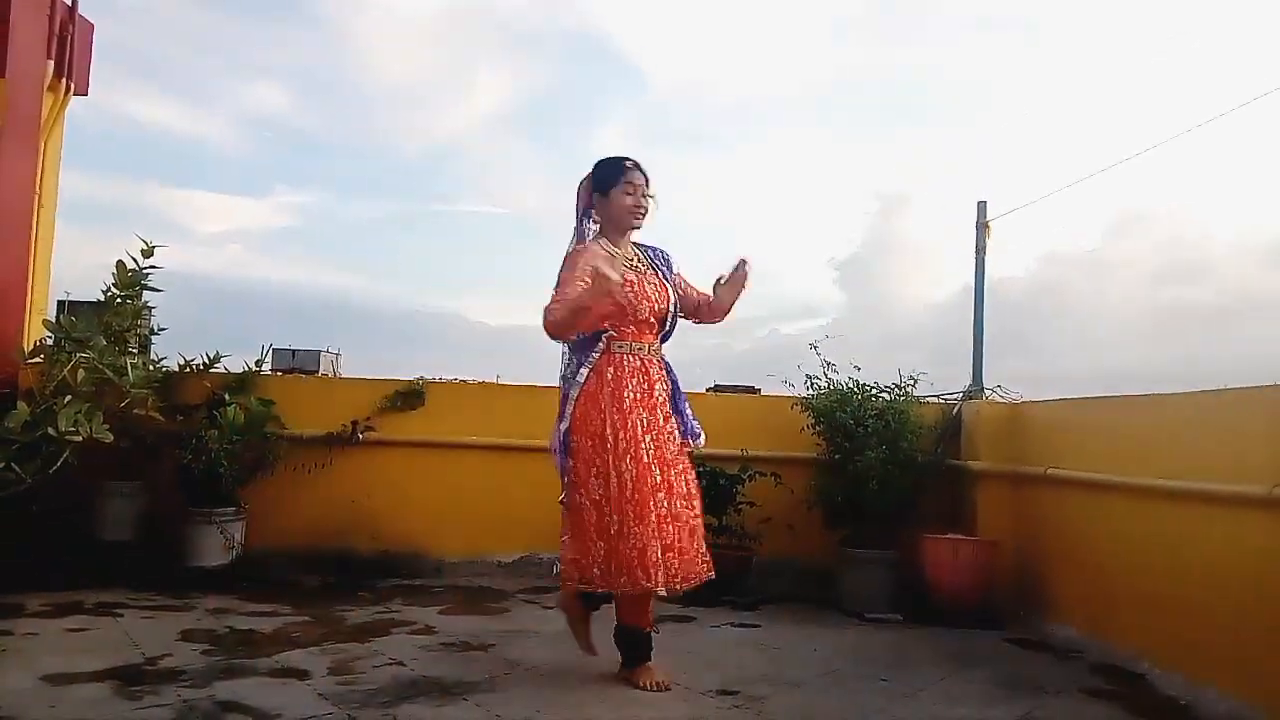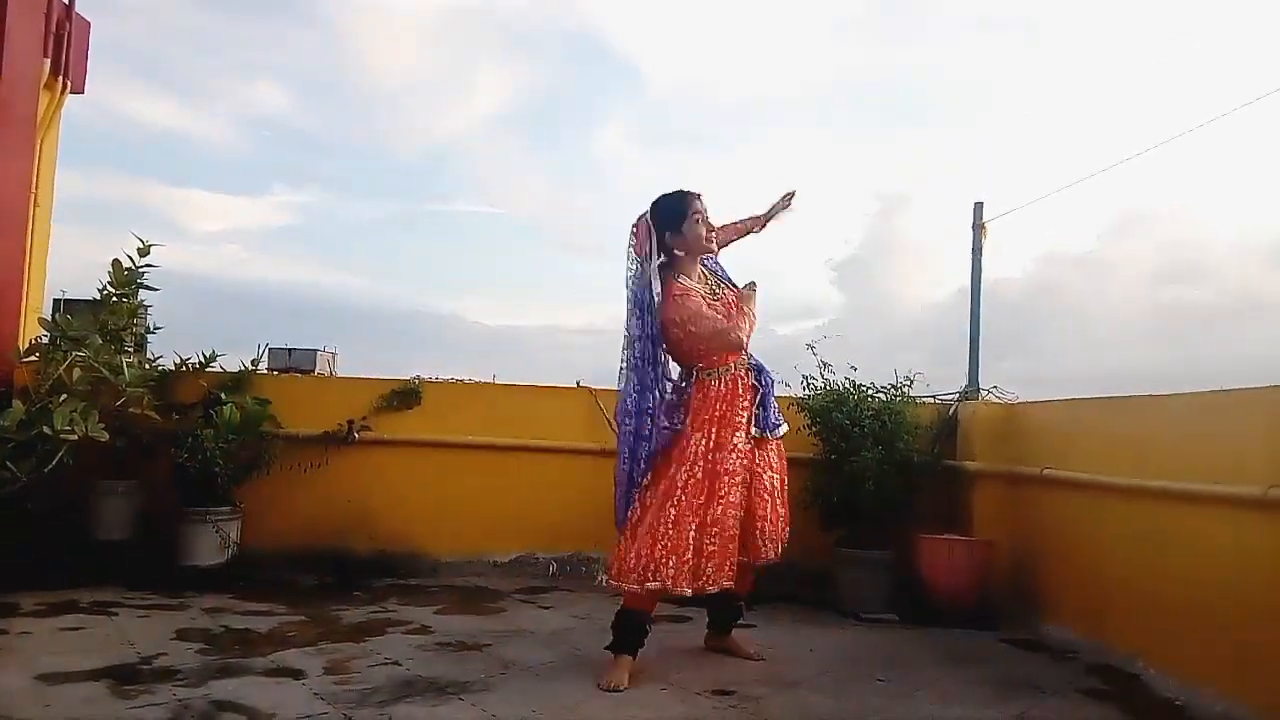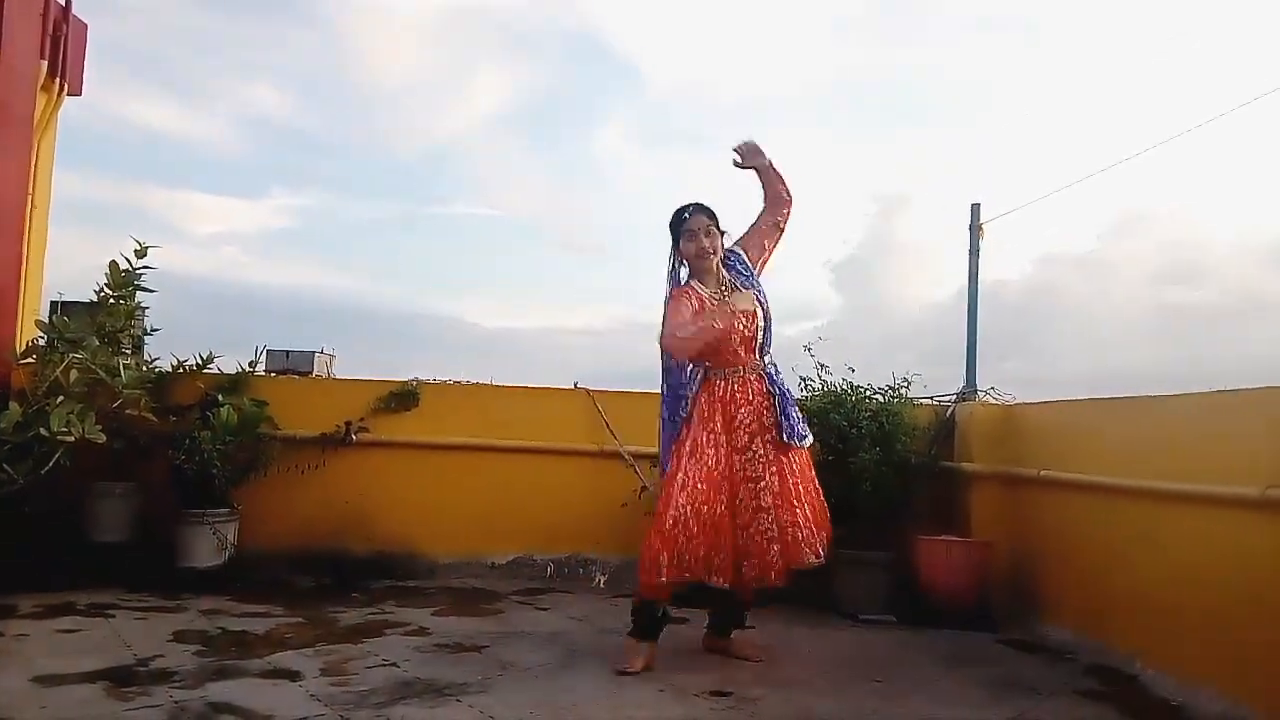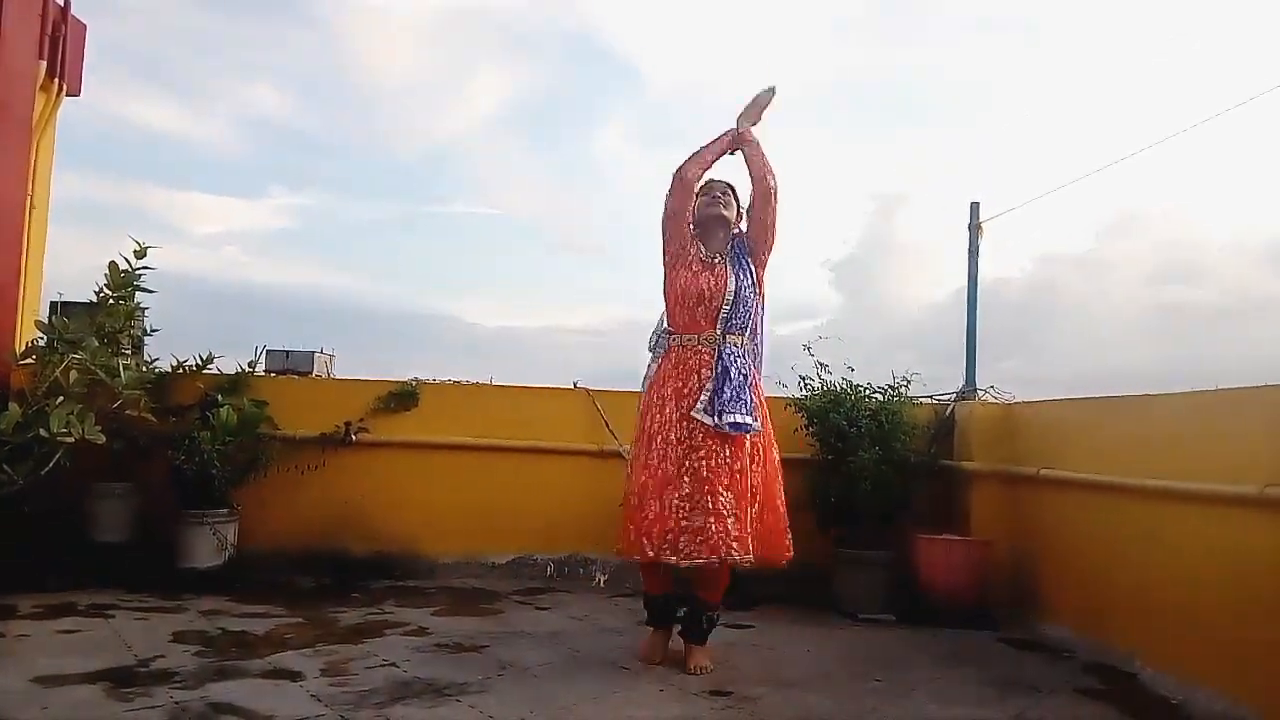
dt=0.5s
person 1, frame 1
left shoulder: (654, 260)
right shoulder: (589, 256)
left elbow: (710, 307)
right elbow: (557, 325)
left wrist: (735, 280)
right wrist: (597, 286)
left hip: (655, 395)
right hip: (611, 396)
left knee: (665, 518)
right knee: (634, 522)
left ankle: (583, 596)
right ankle: (635, 656)
person 1, frame 2
left shoulder: (701, 261)
right shoulder: (676, 299)
left elbow: (722, 233)
right elbow: (734, 344)
left wrist: (765, 219)
right wrist: (744, 304)
left hip: (746, 409)
right hip: (711, 412)
left knee: (747, 526)
right knee: (674, 526)
left ankle: (721, 629)
right ankle: (624, 649)
person 1, frame 3
left shoulder: (743, 262)
right shoulder: (683, 297)
left elbow: (780, 207)
right elbow: (676, 347)
left wrist: (761, 164)
right wrist: (728, 310)
left hip: (765, 407)
right hip: (718, 412)
left knee: (764, 524)
right knee: (684, 518)
left ankle: (723, 629)
right ankle: (644, 634)
person 1, frame 4
left shoulder: (752, 253)
right shoulder: (679, 249)
left elbow: (767, 188)
right elbow: (681, 179)
left wrist: (748, 133)
right wrist: (735, 134)
left hip: (734, 389)
right hip: (676, 386)
left knee: (727, 514)
right knee: (661, 507)
left ankle: (697, 633)
right ankle: (659, 624)
